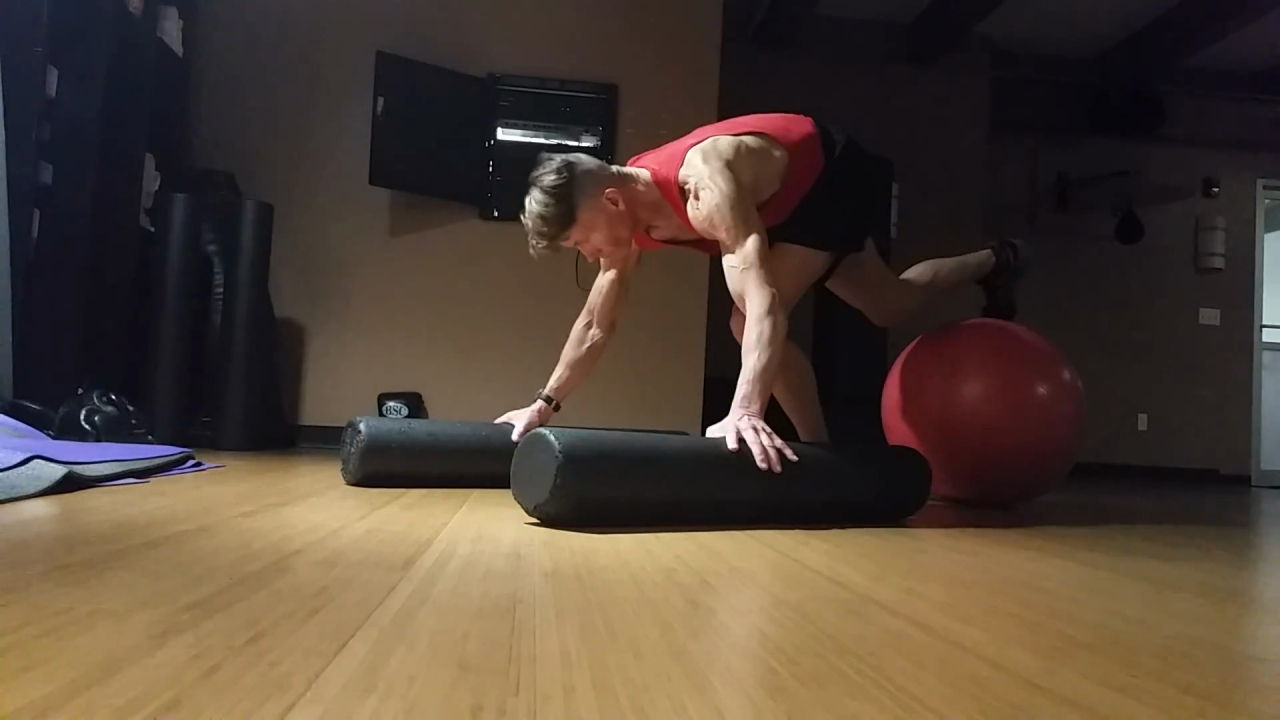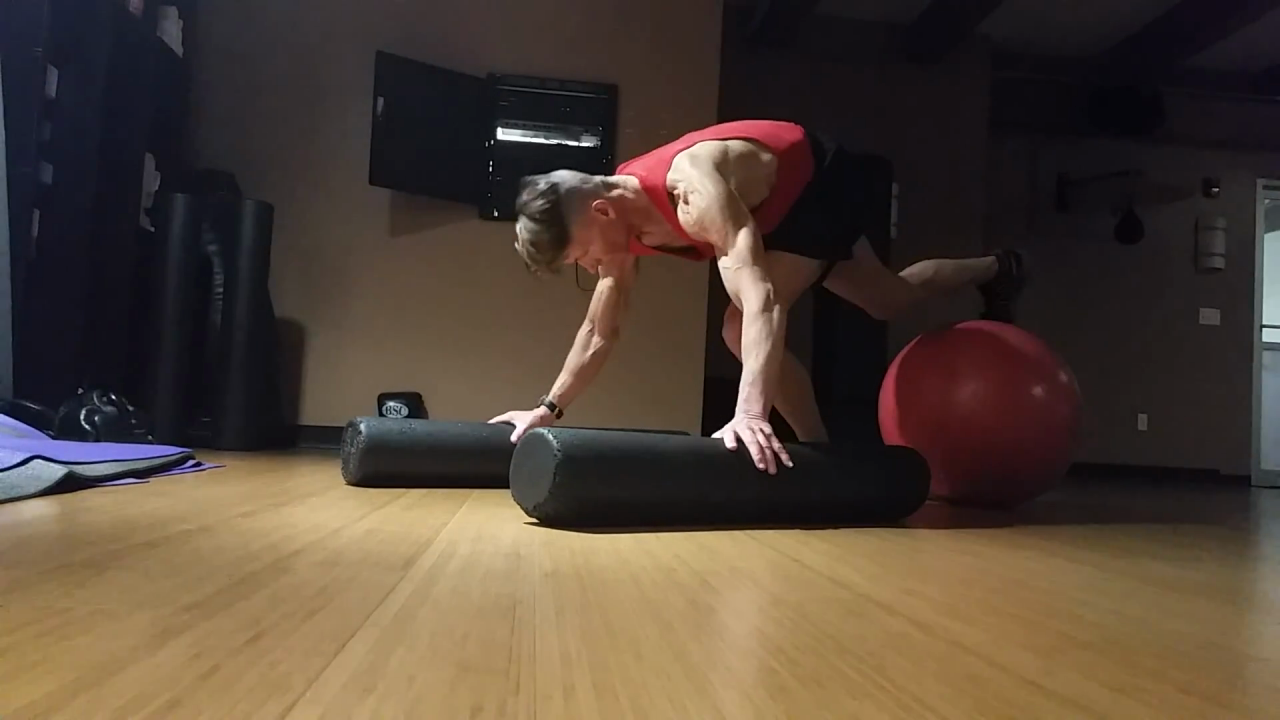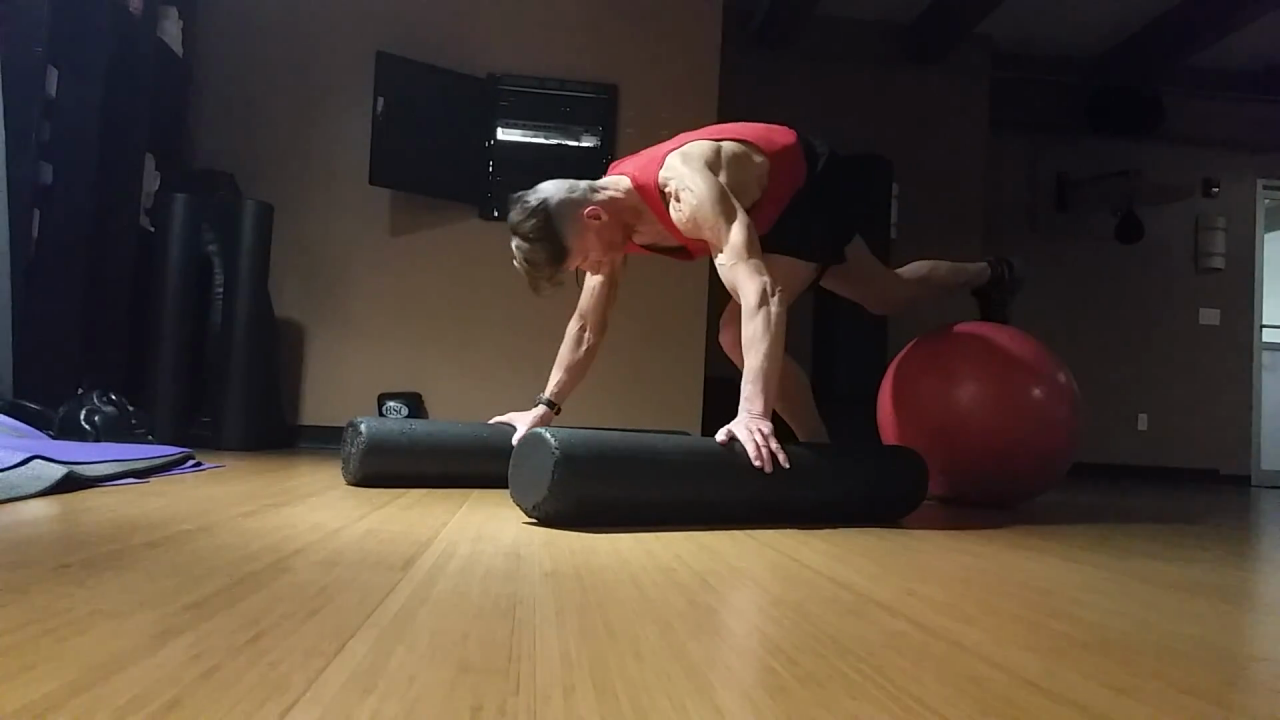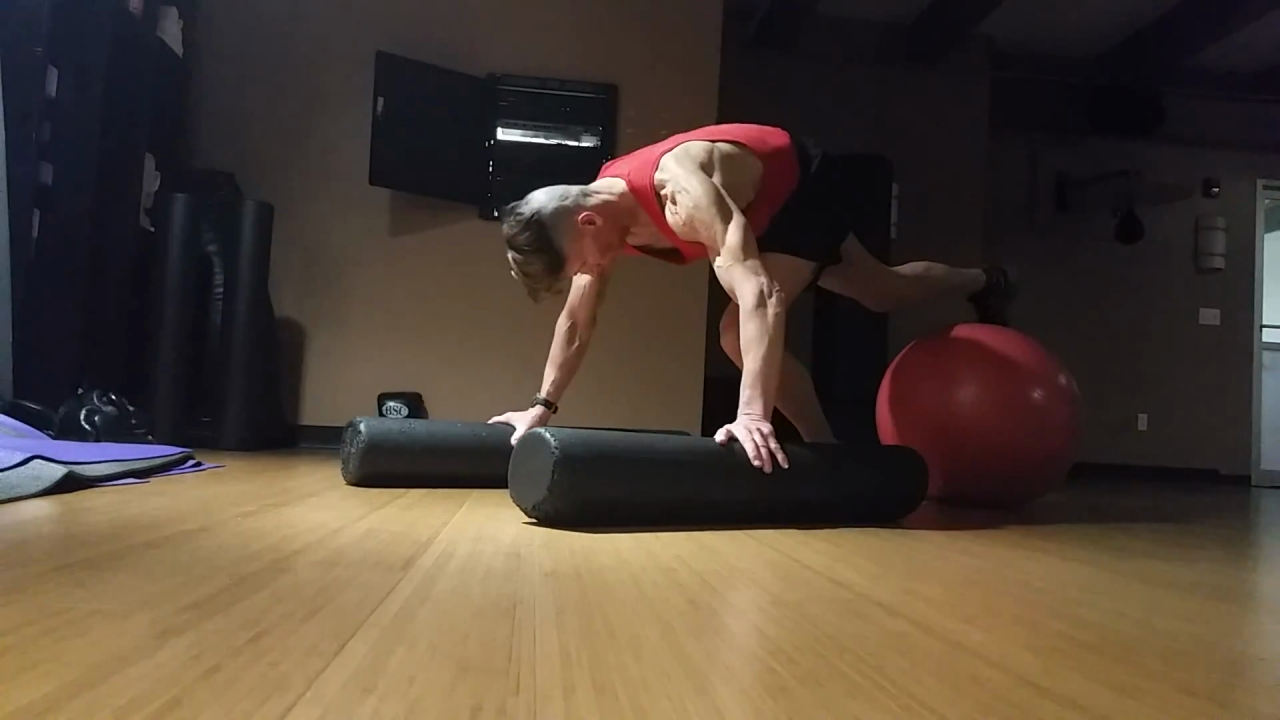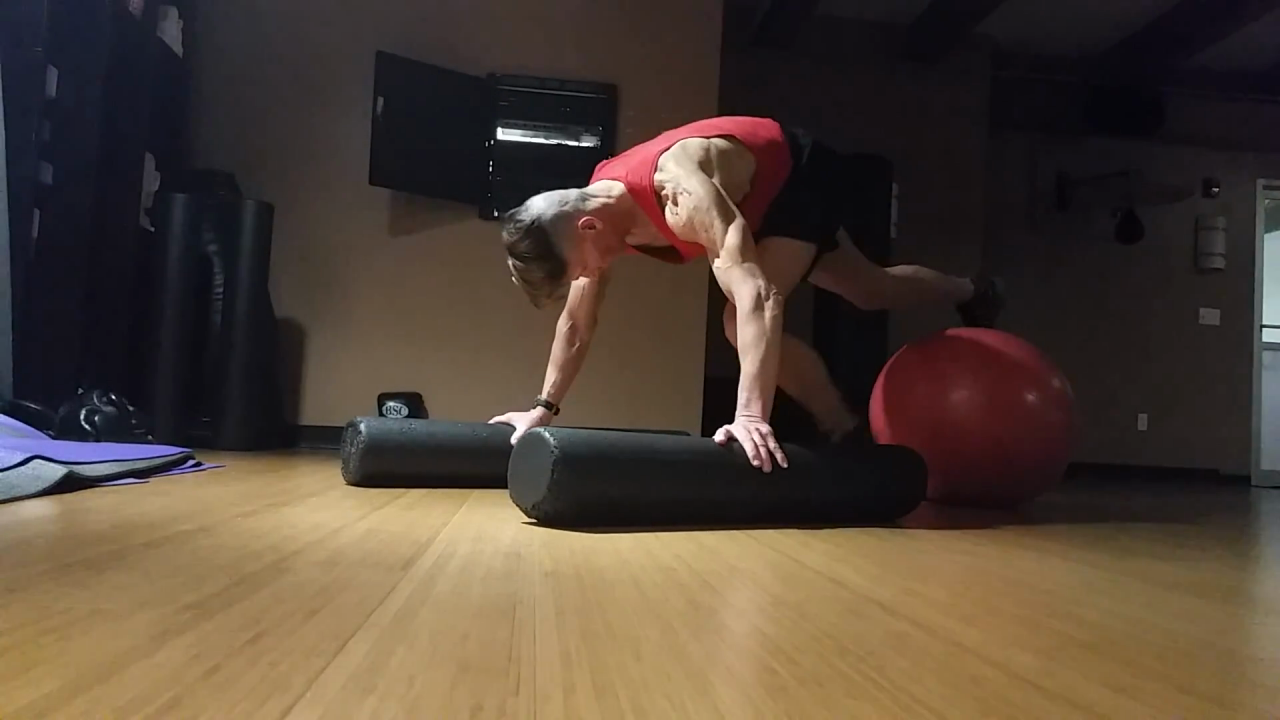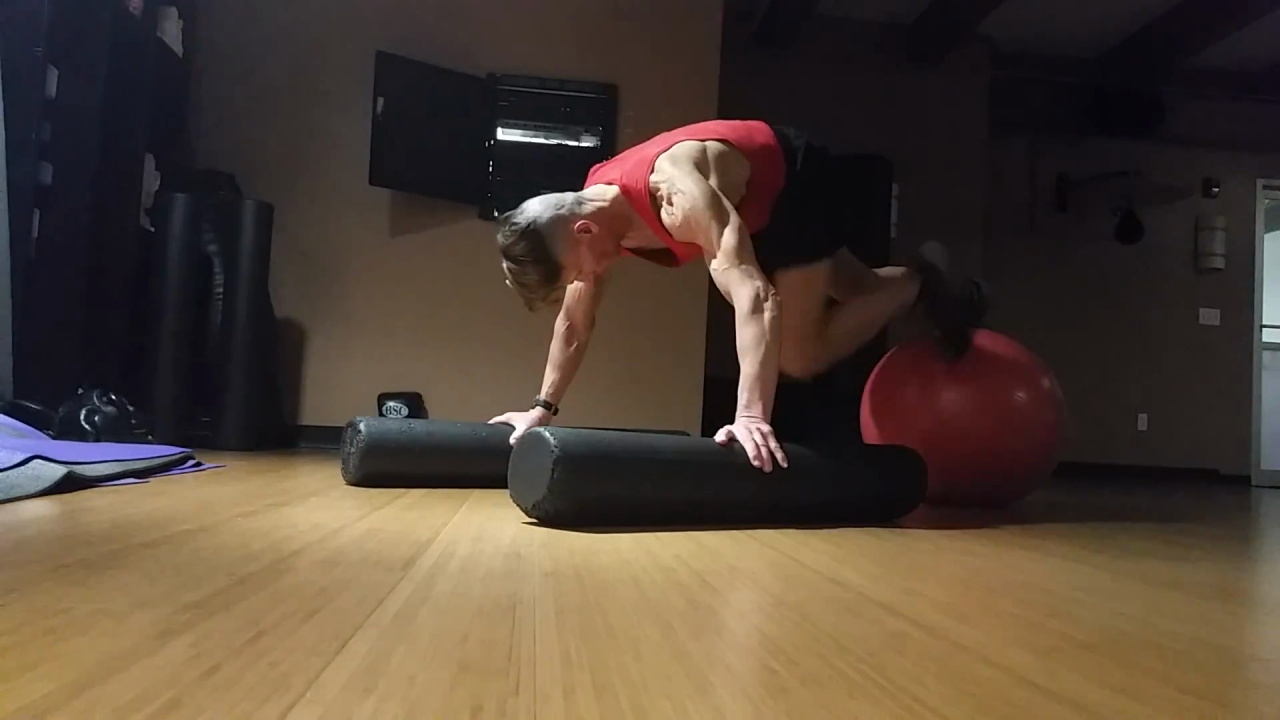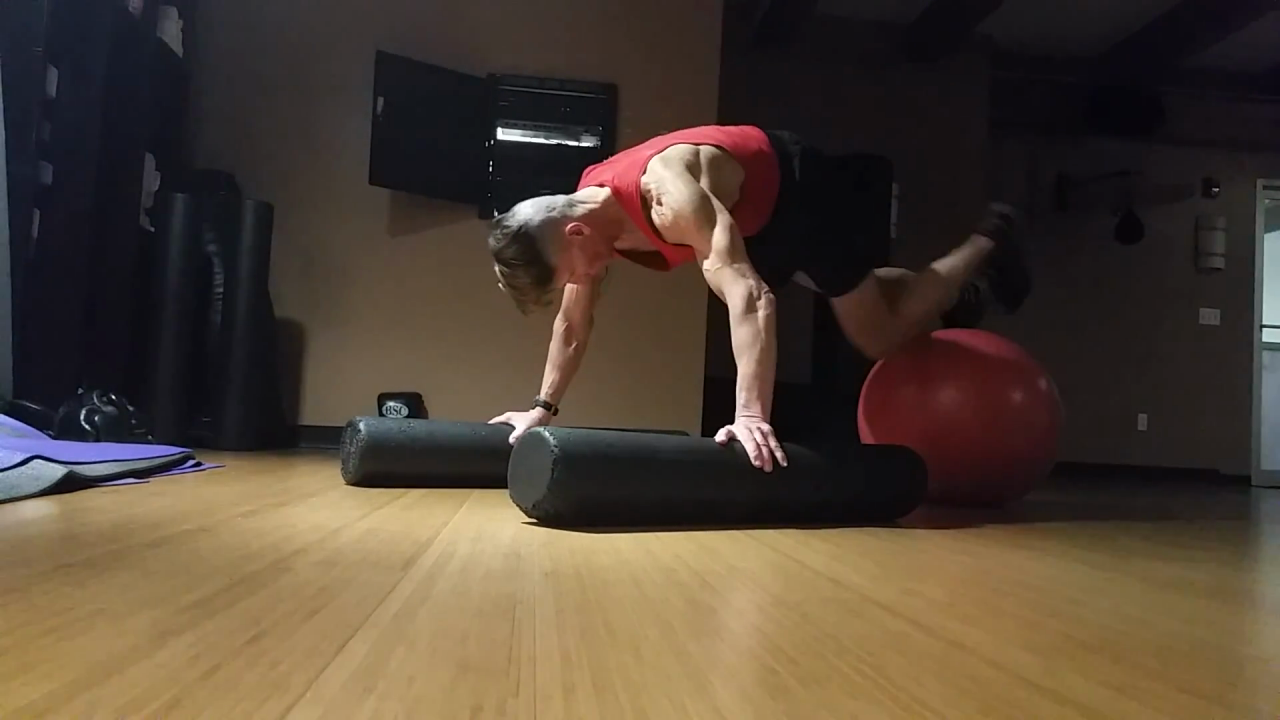
dt=0.2s
person 1, frame 1
left shoulder: (704, 189)
right shoulder: (628, 216)
left elbow: (762, 302)
right elbow: (596, 324)
left wrist: (745, 412)
right wrist: (545, 405)
left hip: (831, 175)
right hip: (785, 199)
left knee: (749, 320)
right knee: (889, 306)
right ankle: (991, 263)
person 1, frame 2
left shoulder: (693, 192)
right shoulder: (620, 220)
left elbow: (761, 300)
right elbow: (599, 331)
left wrist: (749, 413)
right wrist: (548, 409)
left hip: (823, 181)
right hip: (779, 204)
left knee: (742, 327)
right knee: (890, 300)
right ankle: (993, 271)
person 1, frame 3
left shoulder: (685, 190)
right shoulder: (608, 210)
left elbow: (759, 293)
right elbow: (587, 326)
left wrist: (753, 413)
right wrist: (545, 407)
left hip: (815, 183)
right hip: (775, 205)
left knee: (738, 332)
right knee: (888, 295)
right ankle: (986, 276)
person 1, frame 4
left shoulder: (681, 193)
right shoulder: (599, 208)
left elbow: (759, 295)
right elbow: (576, 322)
left wrist: (752, 415)
right wrist: (542, 406)
left hip: (808, 184)
right hip: (769, 204)
left knee: (738, 335)
right knee: (884, 291)
right ankle: (982, 283)
person 1, frame 5
left shoulder: (681, 194)
right shoulder: (594, 207)
left elbow: (757, 296)
right elbow: (576, 322)
left wrist: (751, 416)
right wrist: (544, 407)
left hip: (801, 173)
right hip: (760, 197)
left knee: (743, 323)
right knee: (873, 291)
left ankle: (845, 434)
right ankle: (970, 292)
person 1, frame 6
left shoulder: (678, 196)
right shoulder: (587, 211)
left elbow: (755, 297)
right elbow: (574, 324)
left wrist: (752, 415)
right wrist: (543, 407)
left hip: (798, 176)
right hip: (758, 199)
left knee: (802, 352)
right knee: (860, 290)
left ankle: (923, 283)
right ankle: (955, 296)
person 1, frame 7
left shoulder: (670, 197)
right shoulder: (584, 213)
left elbow: (748, 296)
right elbow: (572, 324)
left wrist: (751, 416)
right wrist: (543, 407)
left hip: (798, 186)
right hip: (756, 216)
left knee: (880, 336)
right knee: (858, 293)
left ankle: (987, 243)
right ankle: (957, 297)
